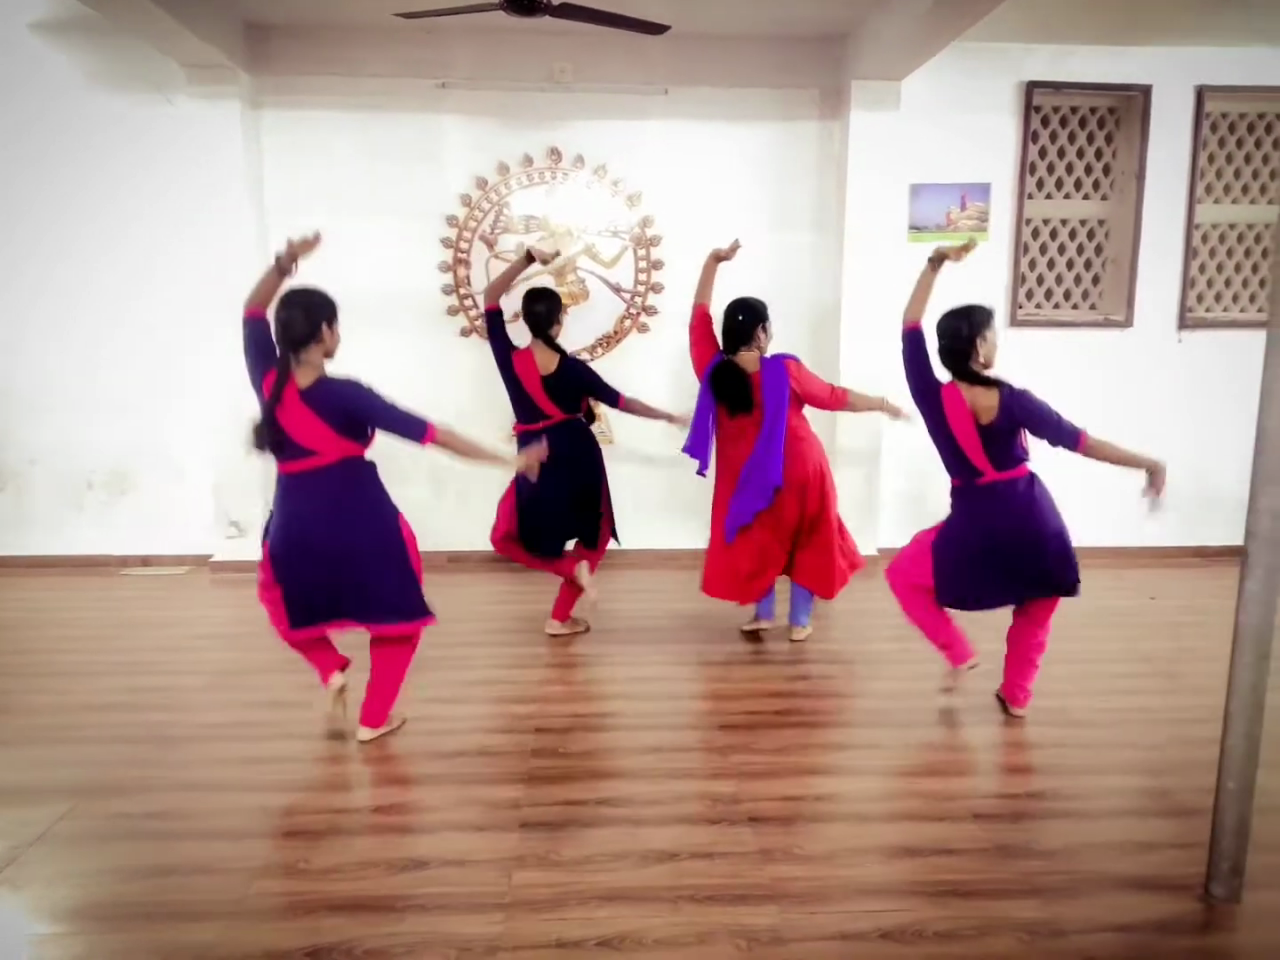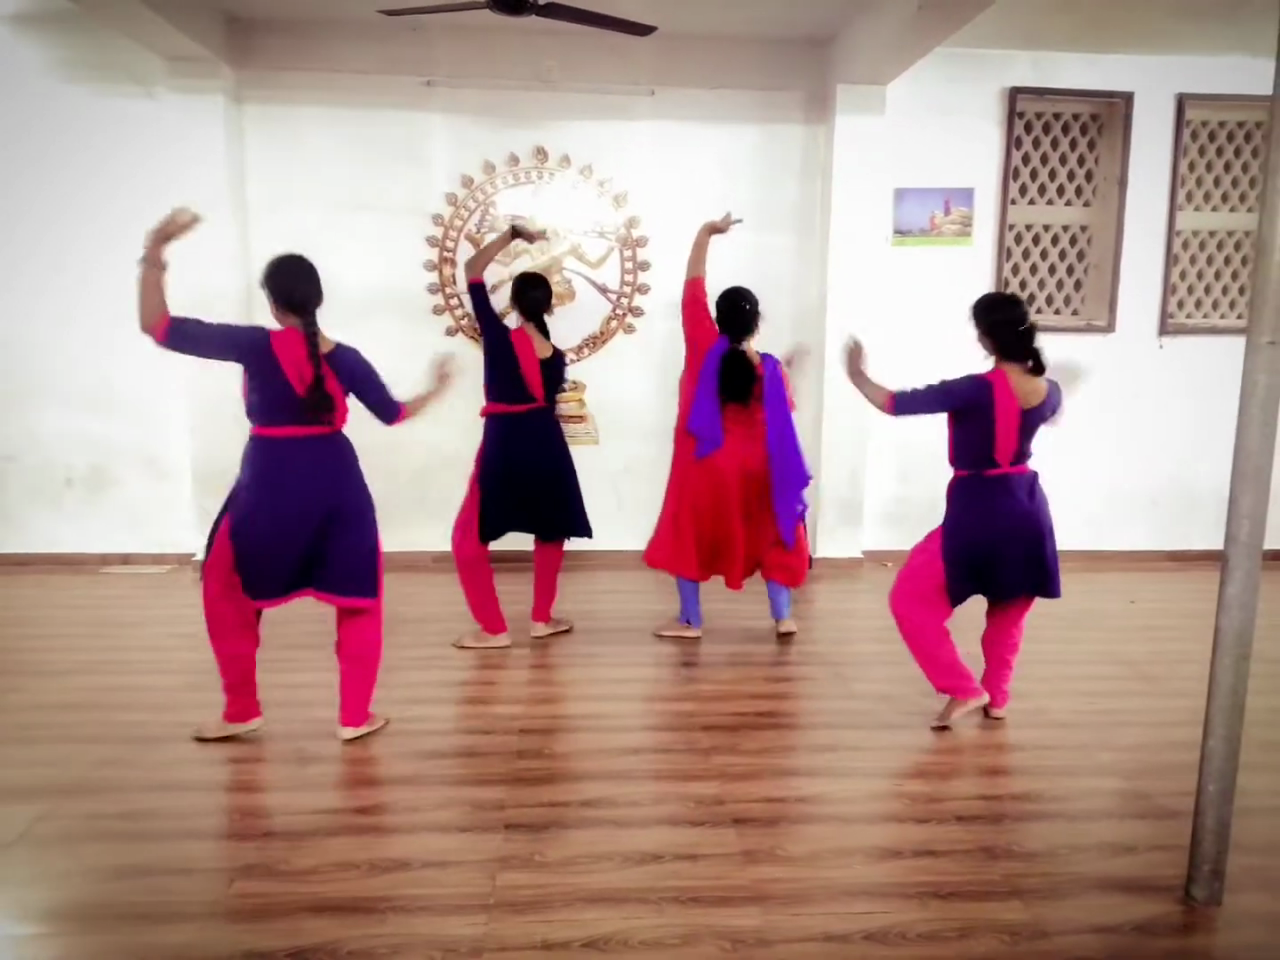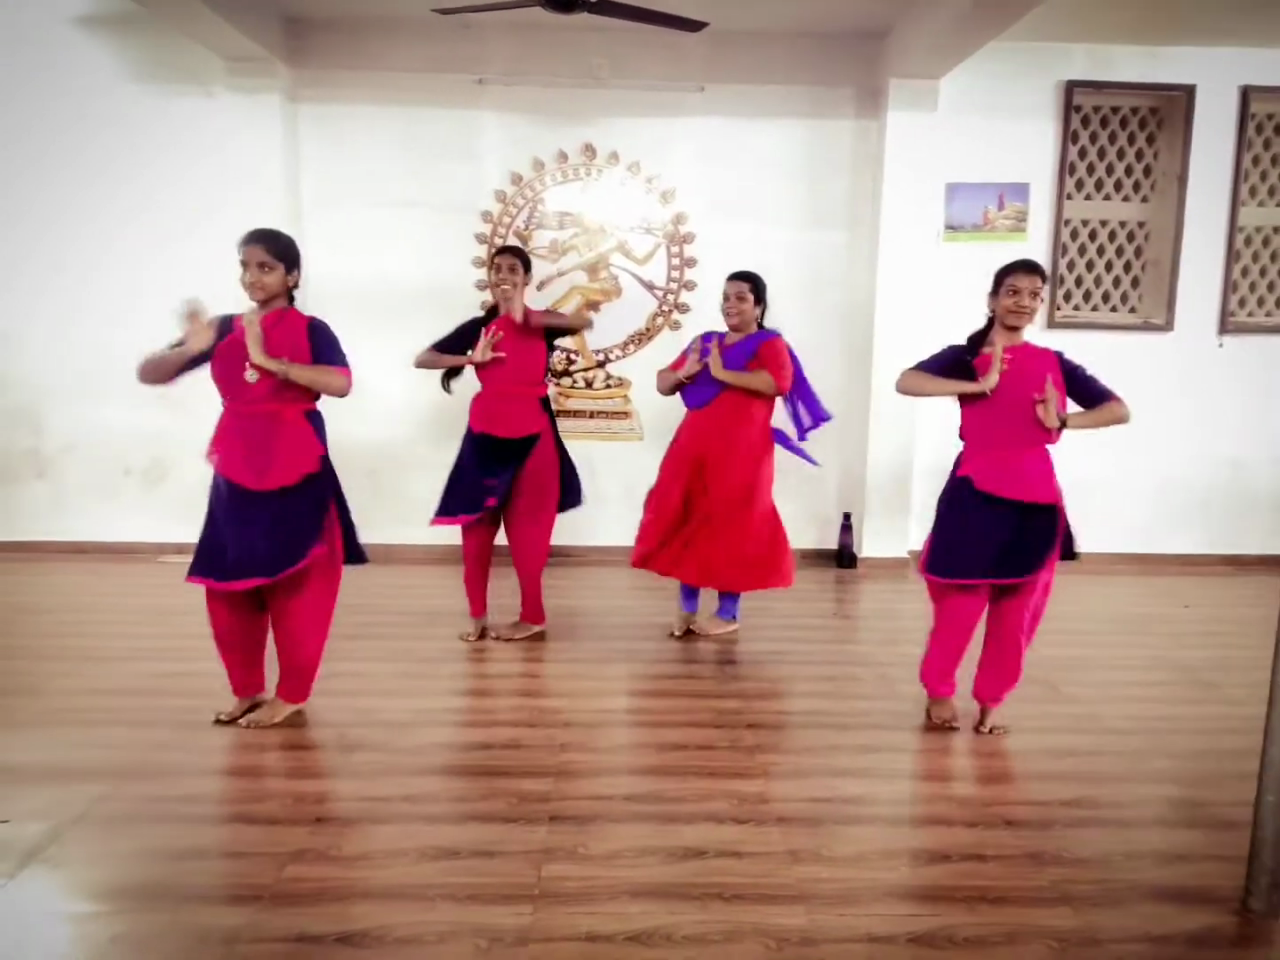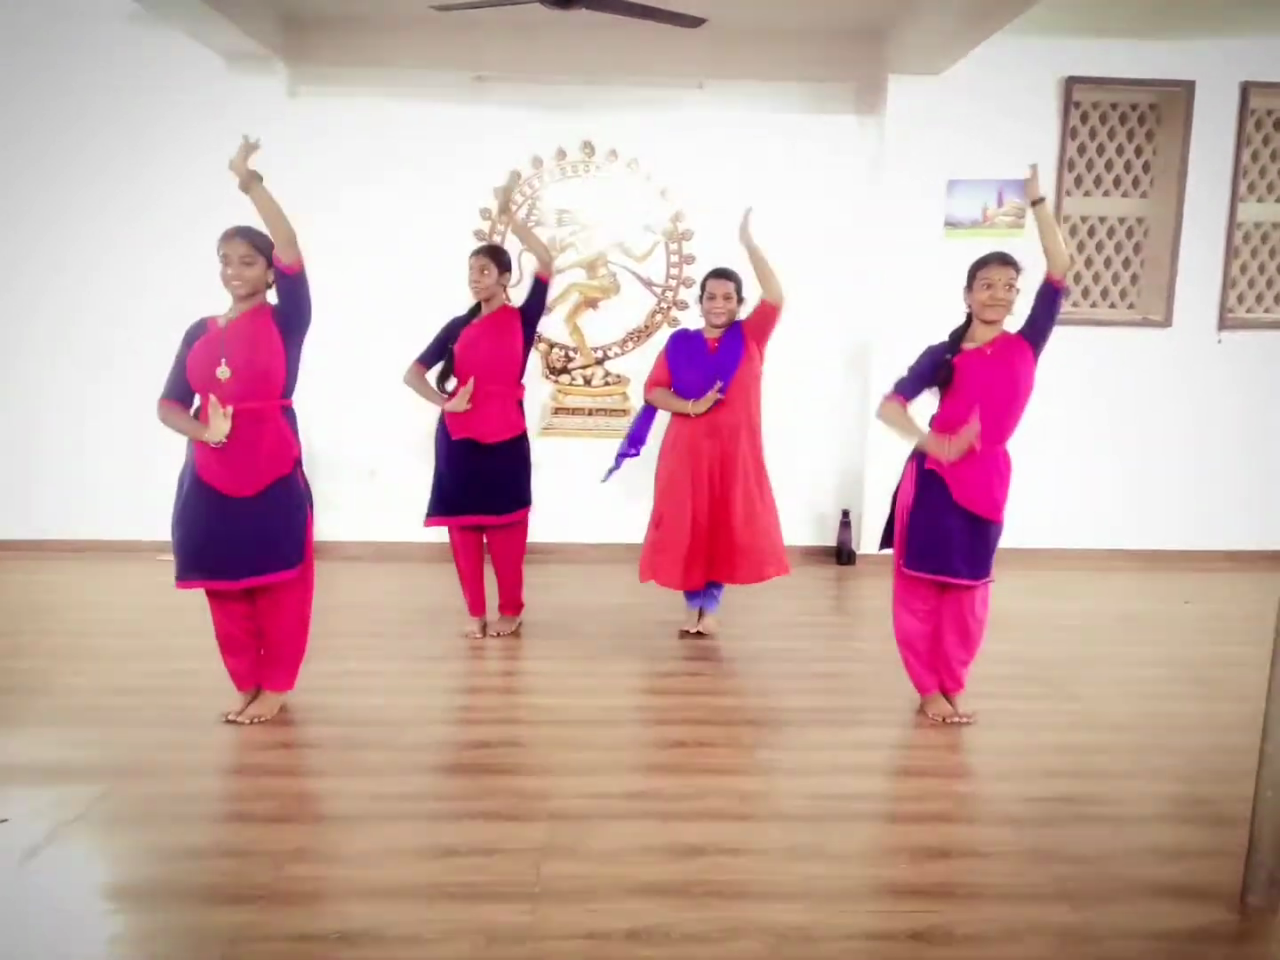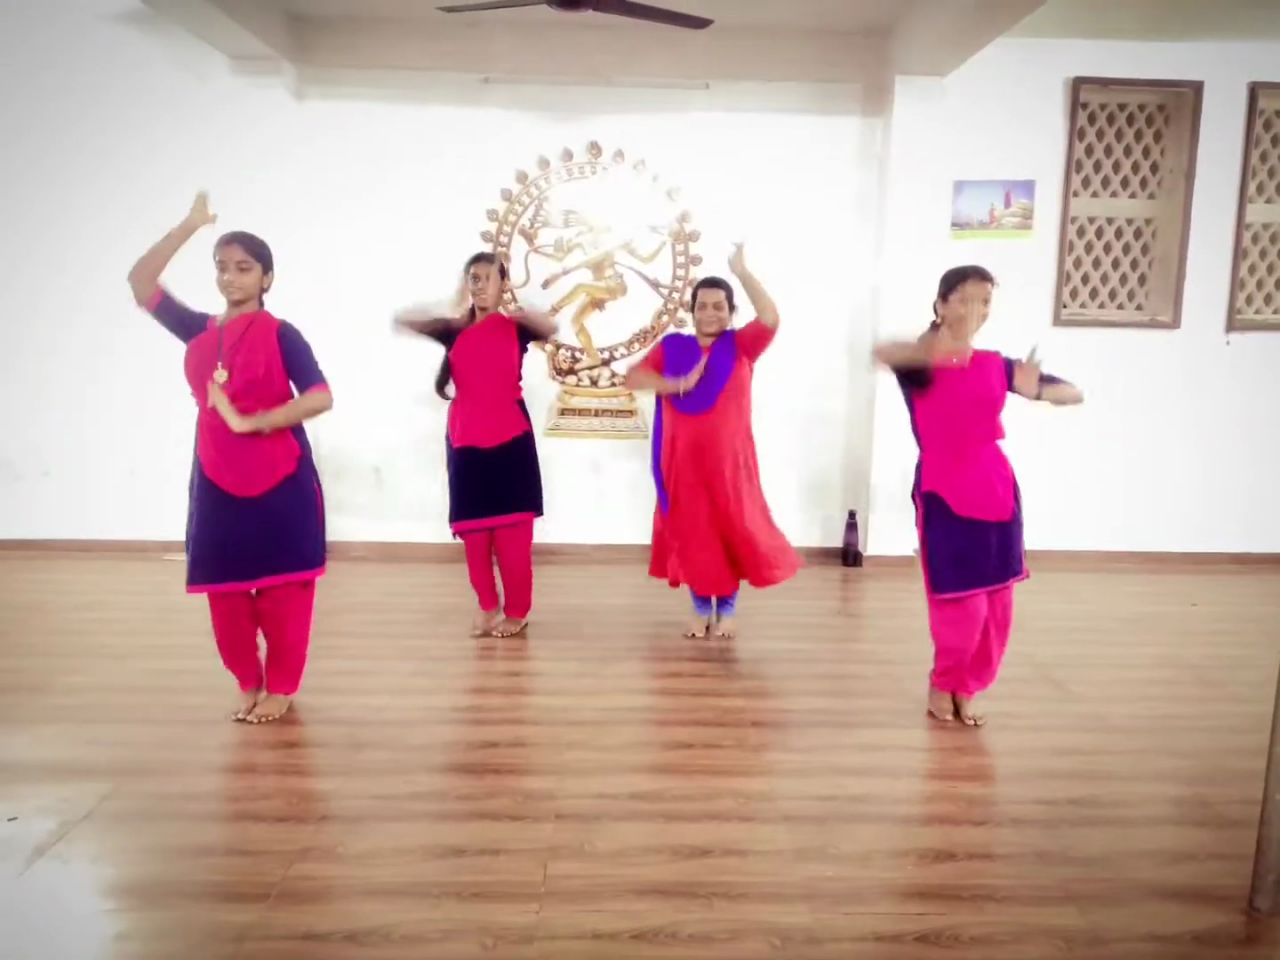
dt=0.5s
person 1, frame 1
left shoulder: (266, 382)
right shoulder: (344, 395)
left elbow: (254, 314)
right elbow: (426, 433)
left wrist: (284, 264)
right wrist: (506, 459)
left hip: (296, 523)
right hip: (362, 518)
left knee: (283, 603)
right knee: (398, 619)
left ankle: (332, 671)
right ankle: (374, 718)
person 1, frame 2
left shoulder: (260, 347)
right shoulder: (346, 358)
left elbow: (156, 326)
right elbow: (393, 413)
left wrist: (153, 253)
right wrist: (437, 388)
left hip: (270, 485)
right hip: (338, 483)
left knee: (229, 596)
right knee: (358, 602)
left ankle: (240, 713)
right ankle: (355, 716)
person 1, frame 3
left shoulder: (310, 329)
right shoulder: (225, 329)
left elbow: (340, 383)
right elbow: (149, 375)
left wrist: (269, 361)
right wrist: (190, 348)
left hip: (299, 473)
right hip: (238, 474)
left knee: (300, 585)
right knee: (228, 586)
left ankle: (291, 694)
right ankle: (247, 690)
person 1, frame 4
left shoulder: (285, 323)
right shoulder: (199, 335)
left elbow: (292, 253)
right elbow: (168, 406)
left wrist: (253, 185)
right wrist: (200, 430)
left hip: (273, 473)
right hip: (211, 479)
left knee: (278, 583)
right knee: (224, 585)
left ankle: (276, 686)
right ankle: (246, 686)
person 1, frame 5
left shoulder: (282, 334)
right shoulder: (197, 329)
left elbow: (320, 398)
right elbow: (140, 282)
left wrist: (249, 421)
right wrist: (191, 226)
left hip: (280, 475)
right hip: (217, 476)
left knee: (281, 584)
right knee: (226, 587)
left ankle: (280, 687)
right ankle: (248, 682)
person 2, frame 1
left shoulder: (930, 397)
right shoulder: (1010, 401)
left elbow: (911, 328)
right elbow: (1079, 442)
left wrist: (935, 264)
right wrist: (1148, 464)
left hip: (976, 521)
right hip: (1033, 518)
left knee: (903, 575)
right knee: (1034, 611)
left ankle: (958, 653)
right ankle: (1017, 694)
person 2, frame 2
left shoulder: (977, 388)
right shoulder: (1046, 390)
left elbow: (892, 404)
left wrist: (857, 374)
left hip: (977, 509)
right hip: (1026, 507)
left knee: (911, 600)
right knee: (1009, 611)
left ankle: (964, 689)
right ankle: (996, 695)
person 2, frame 3
left shoulder: (1054, 364)
right shoulder: (964, 356)
left elbow: (1118, 409)
right elbow: (905, 383)
left wrist: (1064, 421)
right wrist: (976, 387)
left hip: (1035, 492)
right hip: (976, 486)
left knee: (1020, 606)
right knee: (960, 601)
left ankle: (990, 698)
right ankle: (938, 692)
person 2, frame 4
left shoulder: (1027, 346)
right shoulder: (942, 357)
left elbow: (1059, 275)
right elbow: (889, 407)
left wrist: (1039, 206)
right wrist: (936, 446)
left hip: (988, 479)
right hip: (935, 478)
left knee: (967, 593)
right knee: (921, 589)
left ankle: (952, 687)
right ankle: (929, 688)
person 2, frame 5
left shoulder: (997, 366)
right shoulder: (919, 365)
left elbow: (1073, 393)
right elbow: (884, 352)
left wrist: (1036, 388)
right wrist: (937, 350)
left hip: (996, 492)
right hip: (941, 493)
left knee: (995, 605)
right knee: (962, 607)
left ankle: (967, 689)
right ankle: (941, 686)
person 3, frame 1
left shoulder: (508, 359)
right shoulder: (572, 368)
left elbow: (490, 298)
right elbow: (619, 402)
left wrist: (527, 260)
right wrist: (668, 416)
right hip: (580, 455)
left knee: (507, 538)
right knee: (593, 538)
left ankle: (570, 569)
right ankle: (561, 617)
person 3, frame 2
left shoulder: (500, 340)
right shoulder: (555, 356)
left elbow: (472, 271)
left wrist: (513, 234)
left hip: (505, 442)
right hip: (547, 440)
left knee: (469, 539)
right knee: (550, 532)
left ankle: (493, 628)
right ankle: (543, 618)
person 3, frame 3
left shoulder: (541, 324)
right shoulder: (479, 327)
left elbow: (583, 322)
right elbow: (422, 359)
left wrist: (529, 318)
right wrist: (471, 358)
left hip: (532, 432)
right hip: (488, 432)
left knee: (528, 528)
right knee: (476, 527)
left ankle: (533, 617)
right ankle: (478, 616)
person 3, frame 4
left shoulder: (523, 320)
right shoulder: (458, 328)
left elbow: (546, 267)
right elbow: (413, 373)
left wrist: (511, 218)
right wrist: (443, 401)
left hip: (505, 437)
right hip: (459, 437)
left knee: (505, 526)
right knee: (464, 527)
left ankle: (511, 611)
right ankle: (476, 613)
person 3, frame 5
left shoulder: (515, 328)
right shoulder: (452, 332)
left elbow: (549, 328)
right elbow: (403, 321)
left wrist: (510, 307)
right wrist: (450, 317)
left hip: (509, 437)
right hip: (465, 439)
left knee: (510, 529)
right knee: (473, 529)
left ankle: (517, 611)
right ankle: (488, 606)
person 4, frame 1
left shoulder: (711, 369)
right shoulder: (784, 371)
left elbow: (699, 316)
right elbow: (834, 398)
left wrist: (714, 260)
right wrist: (882, 405)
left hip: (742, 474)
right hip: (798, 470)
left knee: (748, 542)
right knee: (811, 542)
left ankle: (760, 613)
right ankle: (800, 621)
person 4, frame 2
left shoulder: (705, 350)
right shoulder: (770, 369)
left elbow: (693, 291)
right elbow: (781, 411)
left wrist: (706, 232)
right wrist: (792, 371)
left hip: (703, 464)
right hip: (755, 464)
left knee: (690, 535)
right knee: (767, 536)
left ankle: (690, 620)
right ankle: (783, 616)
person 4, frame 3
left shoulder: (770, 345)
right shoulder: (706, 343)
left elbow: (781, 382)
right elbow: (664, 386)
left wrist: (724, 374)
right wrist: (683, 371)
left hip: (741, 457)
right hip: (694, 452)
left knee: (731, 531)
right knee: (682, 526)
left ankle: (728, 615)
right ankle: (688, 610)
person 4, frame 4
left shoulder: (750, 338)
right shoulder: (680, 344)
left elbow: (775, 299)
right elbow: (652, 391)
left wrist: (750, 247)
right wrist: (689, 406)
left hip: (734, 453)
right hip: (686, 453)
left knee: (727, 528)
right knee: (685, 527)
left ankle: (710, 607)
right ankle: (691, 605)
person 4, frame 5
left shoulder: (742, 346)
right shoulder: (671, 347)
left elbow: (770, 318)
right elbow: (635, 378)
left wrist: (741, 271)
right wrist: (679, 384)
left hip: (730, 457)
right hip: (684, 459)
left knee: (733, 530)
right knee: (691, 531)
left ankle: (726, 610)
right ankle: (701, 609)
